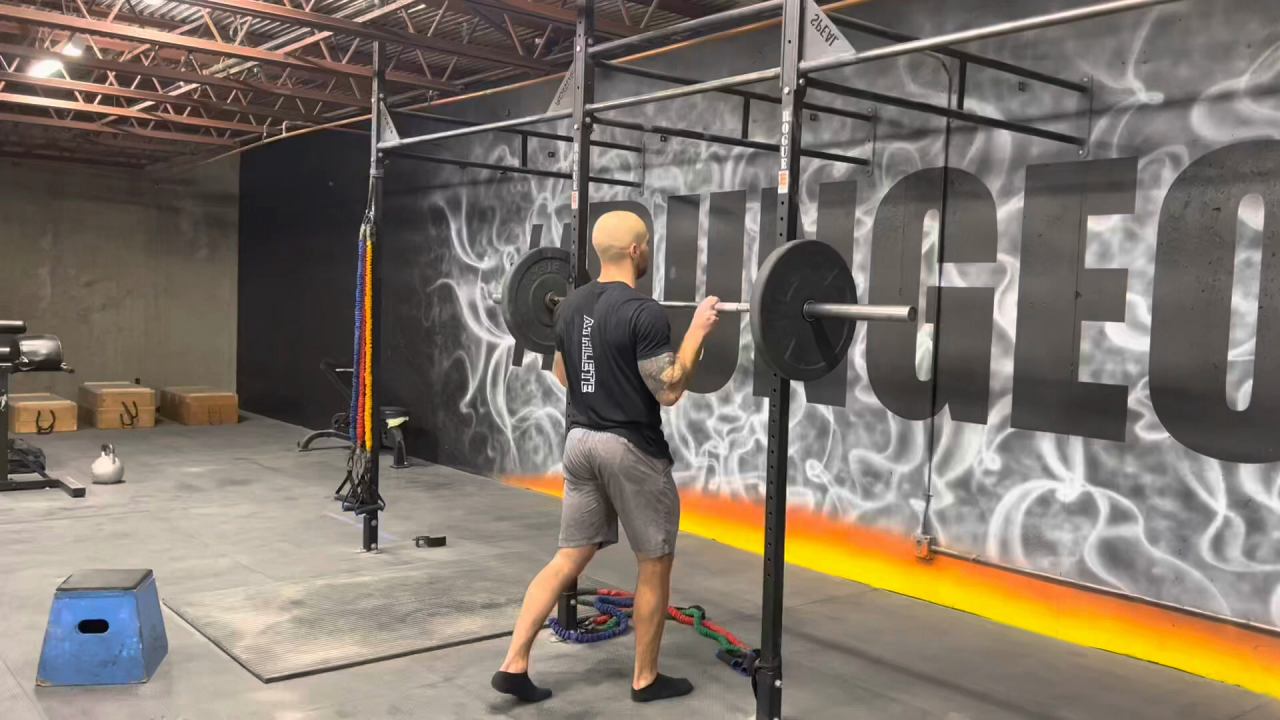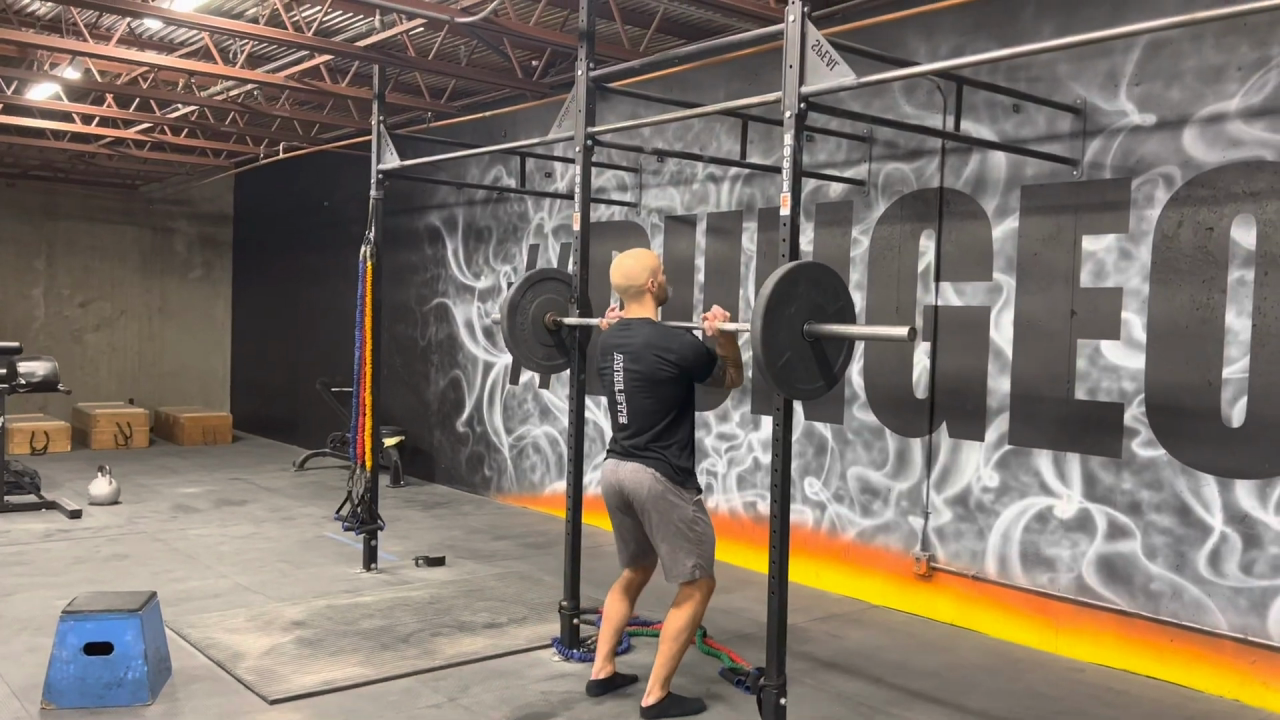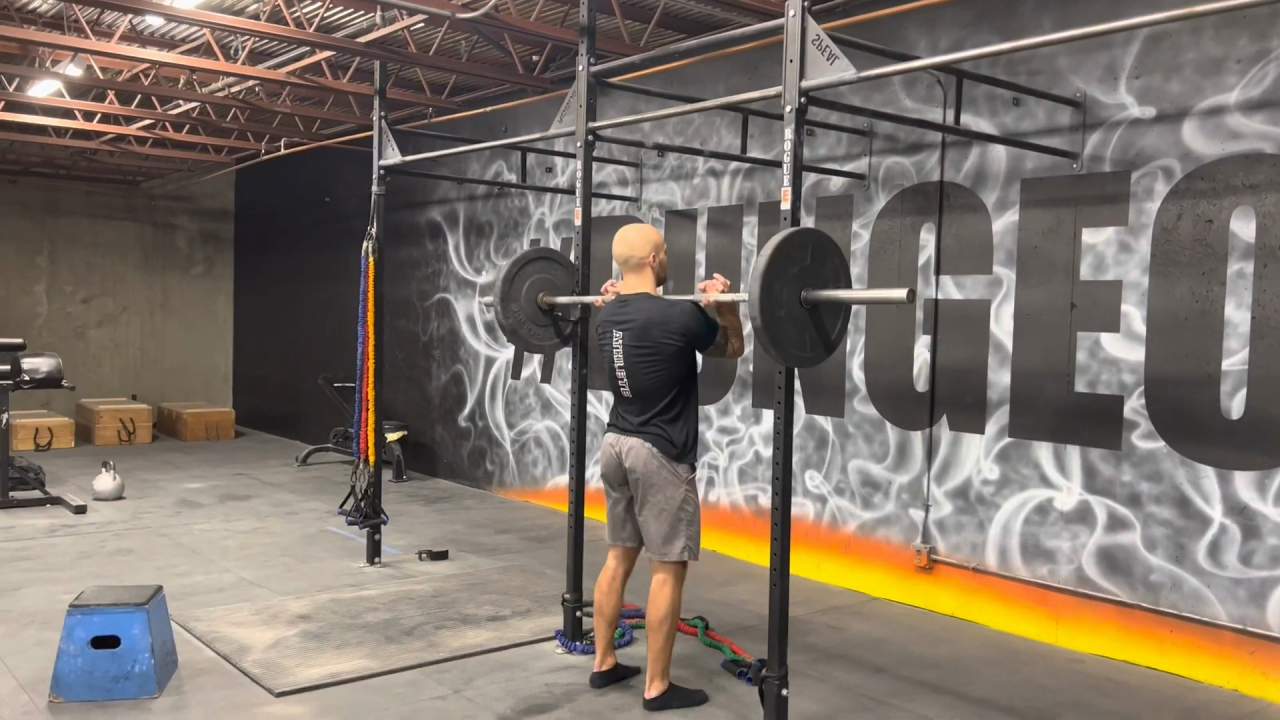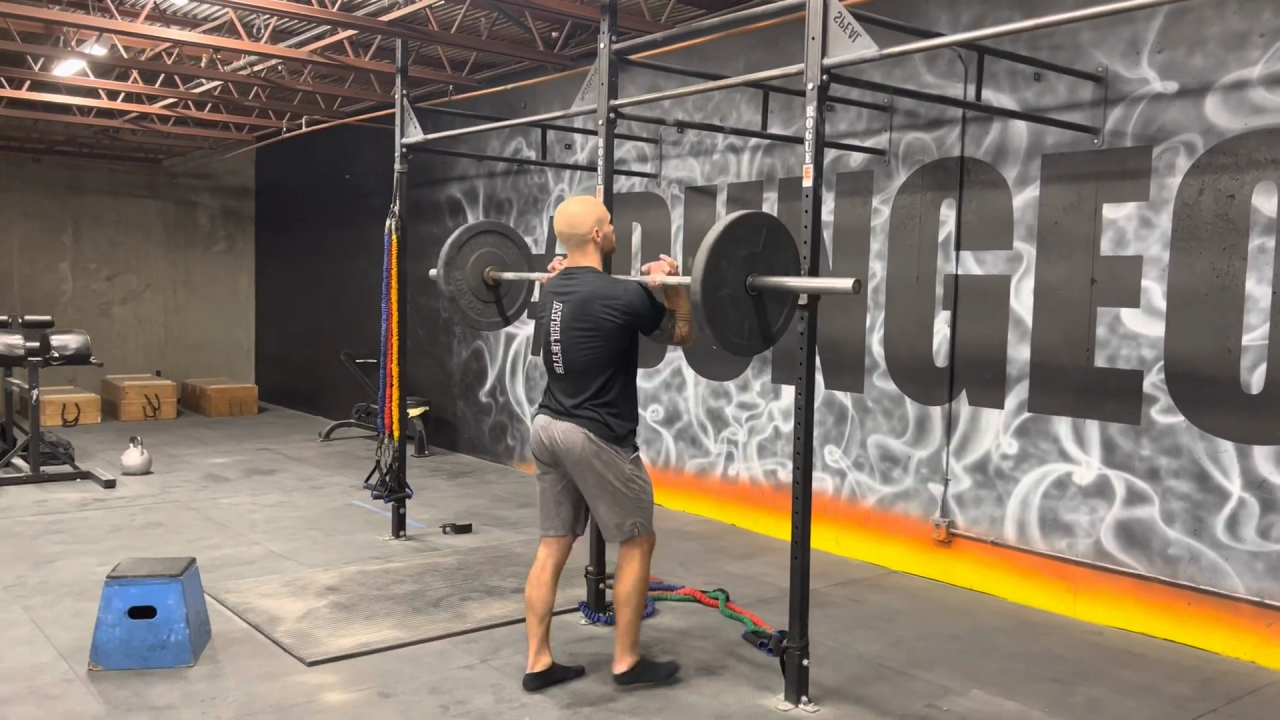
dt=1s
person 1, frame 1
left shoulder: (571, 304)
right shoulder: (643, 313)
right elbow: (668, 390)
right wrist: (698, 330)
left hip: (581, 441)
right hip: (632, 450)
left knee: (569, 557)
right knee: (655, 563)
left ankle: (514, 665)
right ankle: (645, 679)
person 1, frame 2
left shoulder: (609, 340)
right shoulder: (677, 344)
right elbow: (733, 379)
right wrist: (723, 337)
left hip: (614, 470)
right hip: (660, 479)
left knee: (634, 572)
right knee: (696, 585)
left ankle: (602, 671)
person 1, frame 3
left shoulder: (607, 314)
right shoulder: (678, 315)
right elbow: (733, 347)
right wrist: (722, 304)
left hip: (615, 444)
right hip: (660, 454)
left knee: (619, 557)
right knee: (667, 569)
left ankle: (604, 664)
right ankle: (657, 687)
person 1, frame 4
left shoulder: (552, 290)
right shoulder: (623, 295)
right elbow: (682, 333)
right wrist: (672, 286)
left hip: (548, 428)
right hip: (597, 439)
left knee: (552, 549)
right knee: (637, 543)
left ankle: (538, 662)
right ankle: (627, 660)
